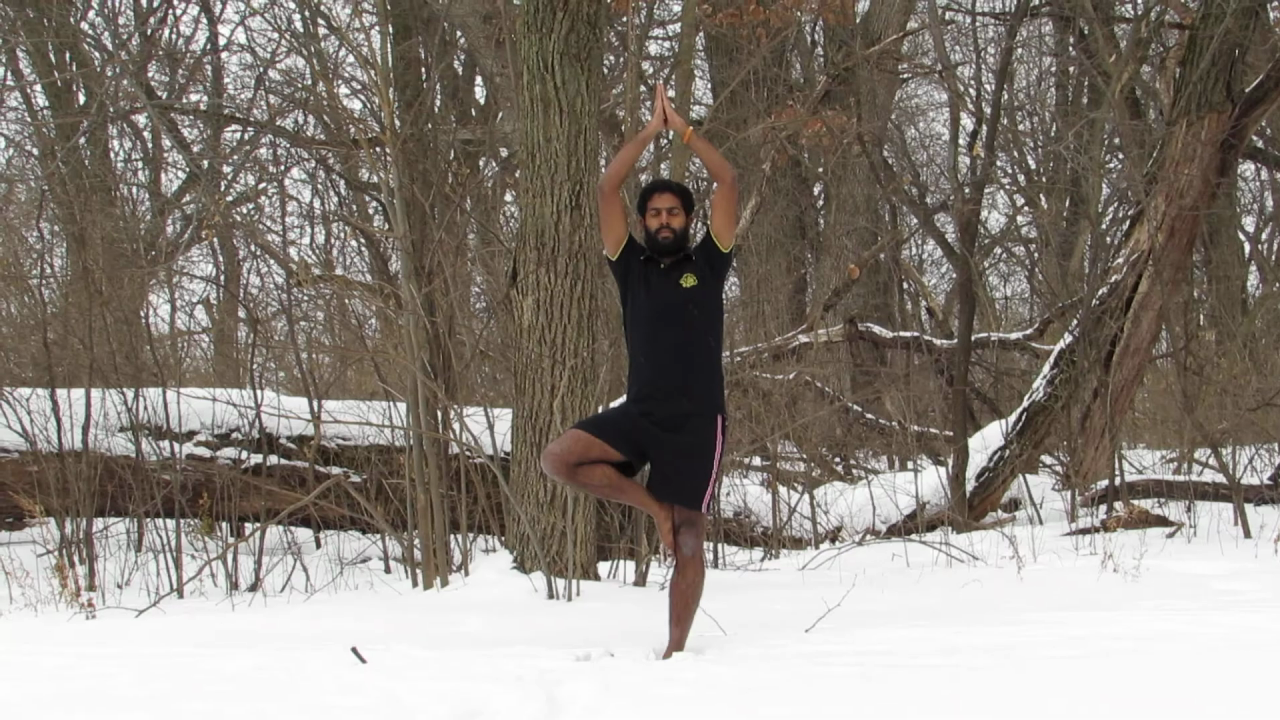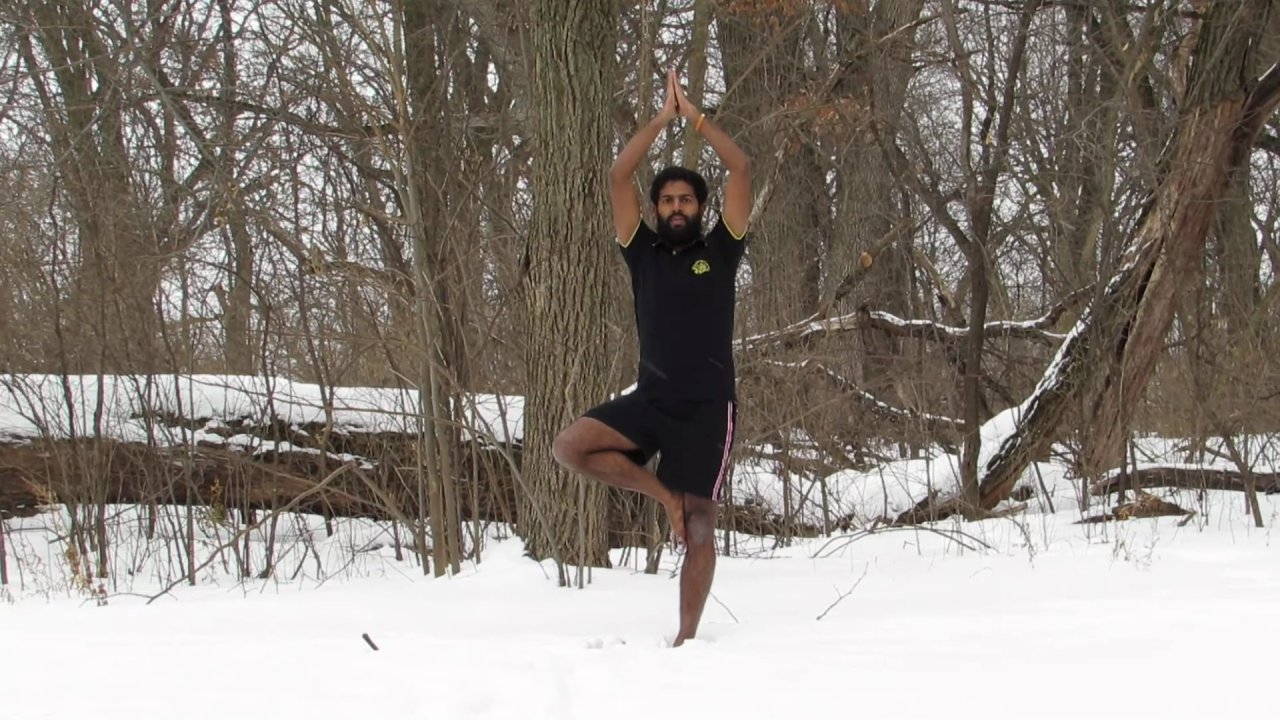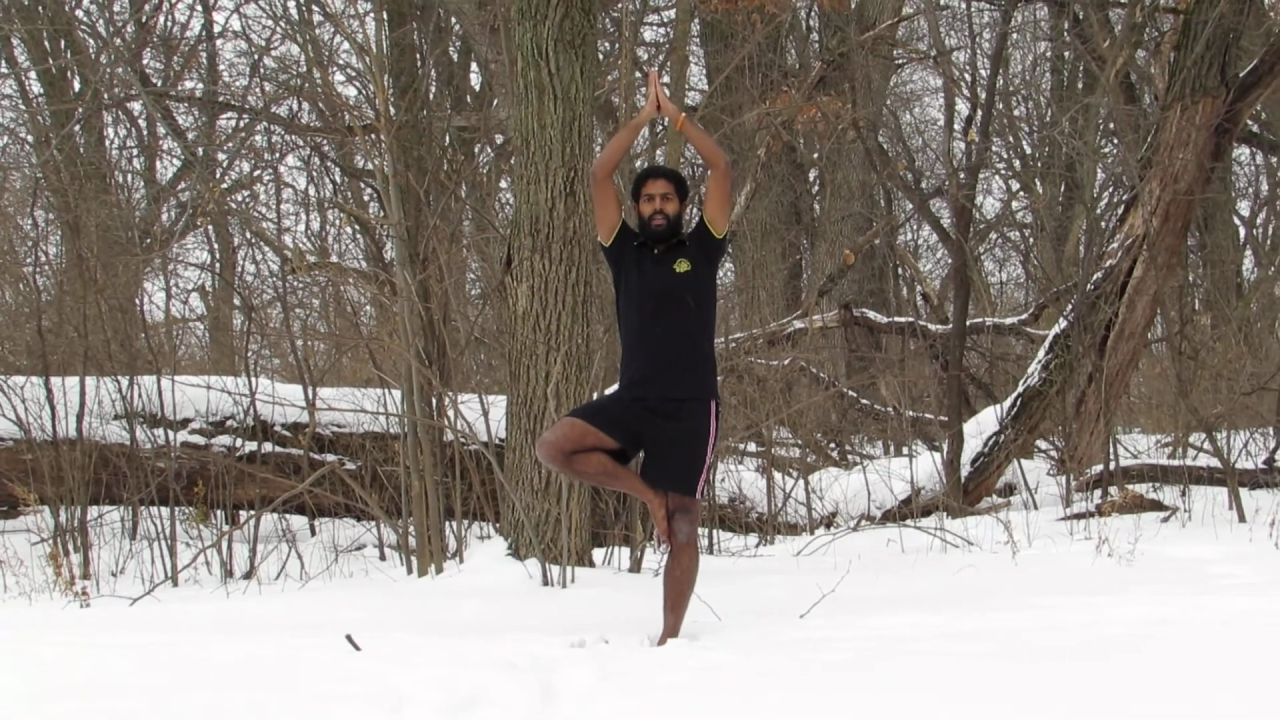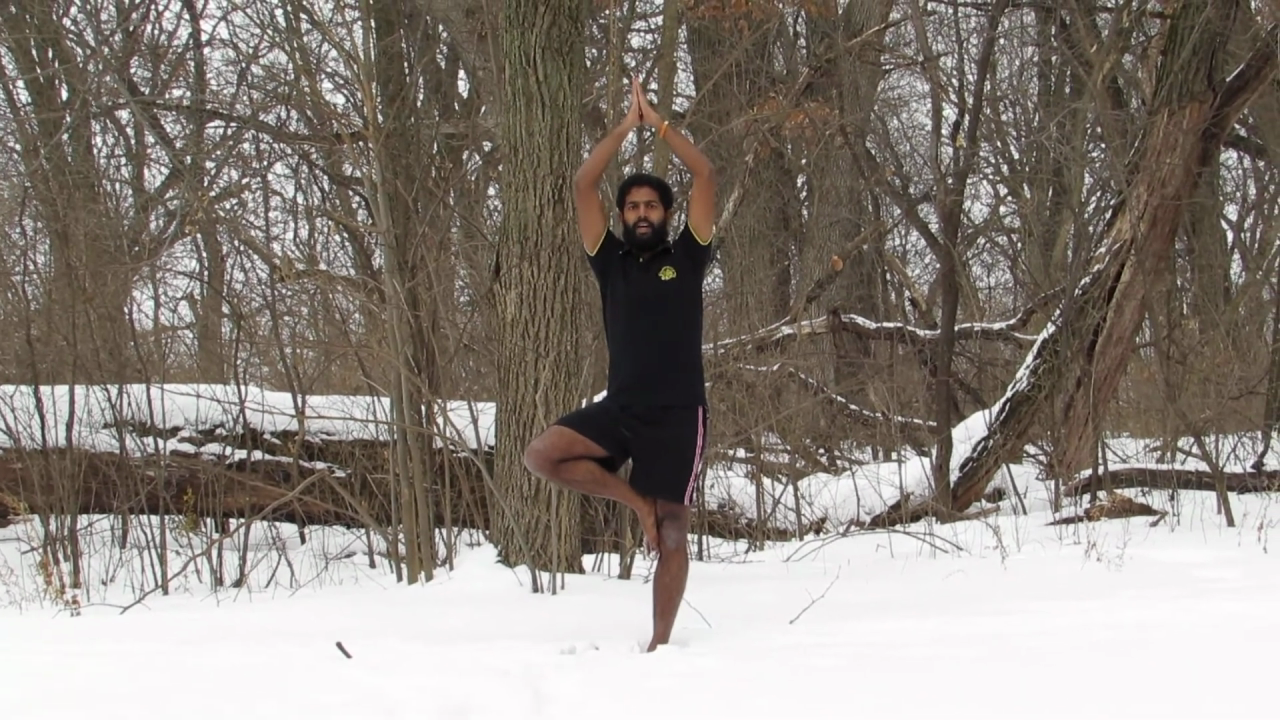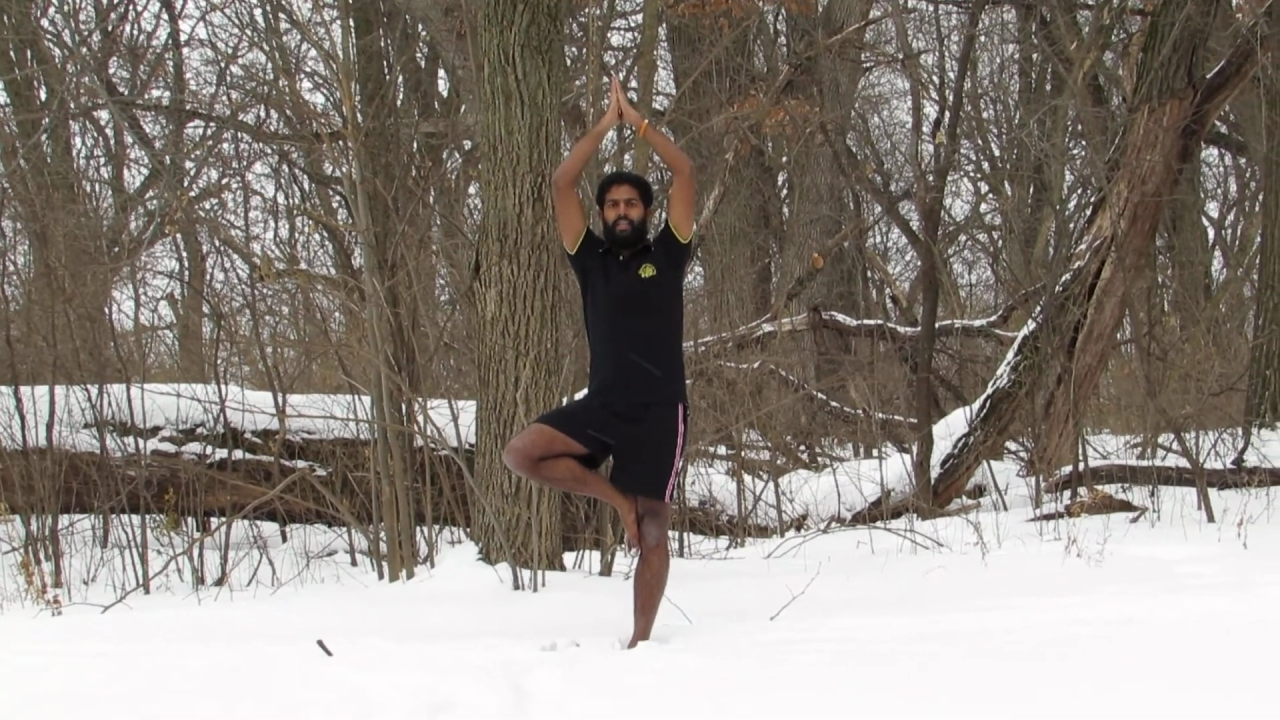
dt=1s
person 1, frame 1
left shoulder: (708, 265)
right shoulder: (631, 267)
left elbow: (728, 182)
right elbow: (607, 189)
left wrist: (682, 128)
right wrist: (648, 130)
left hip: (698, 419)
right hip: (639, 412)
left knee: (689, 541)
right knee: (558, 458)
left ankle: (676, 650)
right ankle: (653, 508)
person 1, frame 2
left shoulder: (720, 252)
right shoulder: (643, 253)
left elbow: (741, 171)
right elbow: (618, 176)
left wrist: (694, 115)
right wrist: (661, 117)
left hip: (708, 407)
right hip: (649, 400)
left knee: (699, 528)
right knee: (568, 446)
left ankle: (687, 638)
right ankle: (664, 495)
person 1, frame 3
left shoulder: (701, 249)
right shoulder: (625, 252)
left elbow: (722, 169)
right elbow: (599, 175)
left wrist: (675, 114)
right wrist: (642, 116)
left hip: (690, 405)
right hip: (632, 398)
left knee: (683, 524)
right knee: (552, 446)
left ankle: (670, 637)
right ankle: (647, 494)
person 1, frame 4
left shoulder: (686, 258)
right shoulder: (610, 261)
left elbow: (705, 176)
right elbow: (583, 185)
left wrist: (658, 123)
right wrist: (625, 125)
left hip: (678, 412)
right hip: (619, 406)
left knee: (672, 529)
right knee: (540, 454)
left ankle: (660, 642)
right ankle: (635, 501)
person 1, frame 5
left shoulder: (666, 256)
right shoulder: (590, 260)
left elbow: (685, 174)
right elbow: (561, 184)
left wrist: (637, 120)
right wrist: (603, 124)
left hip: (658, 409)
right hip: (600, 404)
left knee: (653, 527)
right knee: (520, 453)
left ankle: (641, 639)
right ankle: (617, 499)
